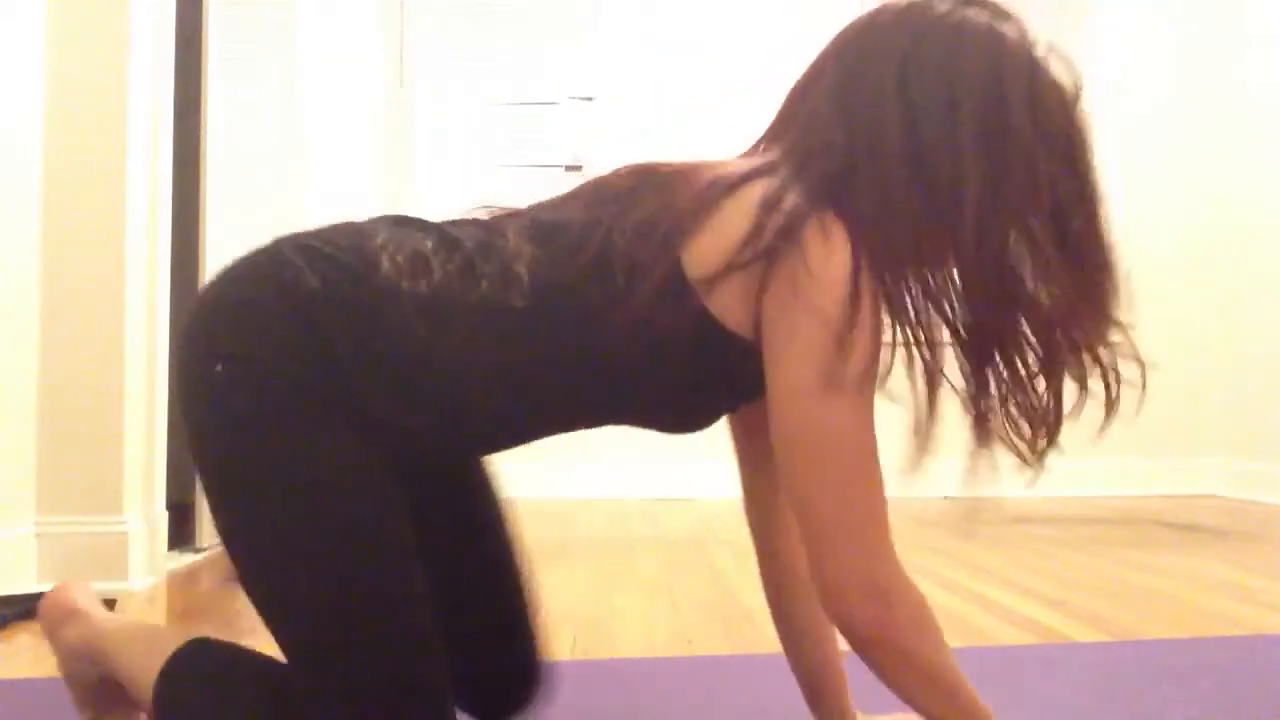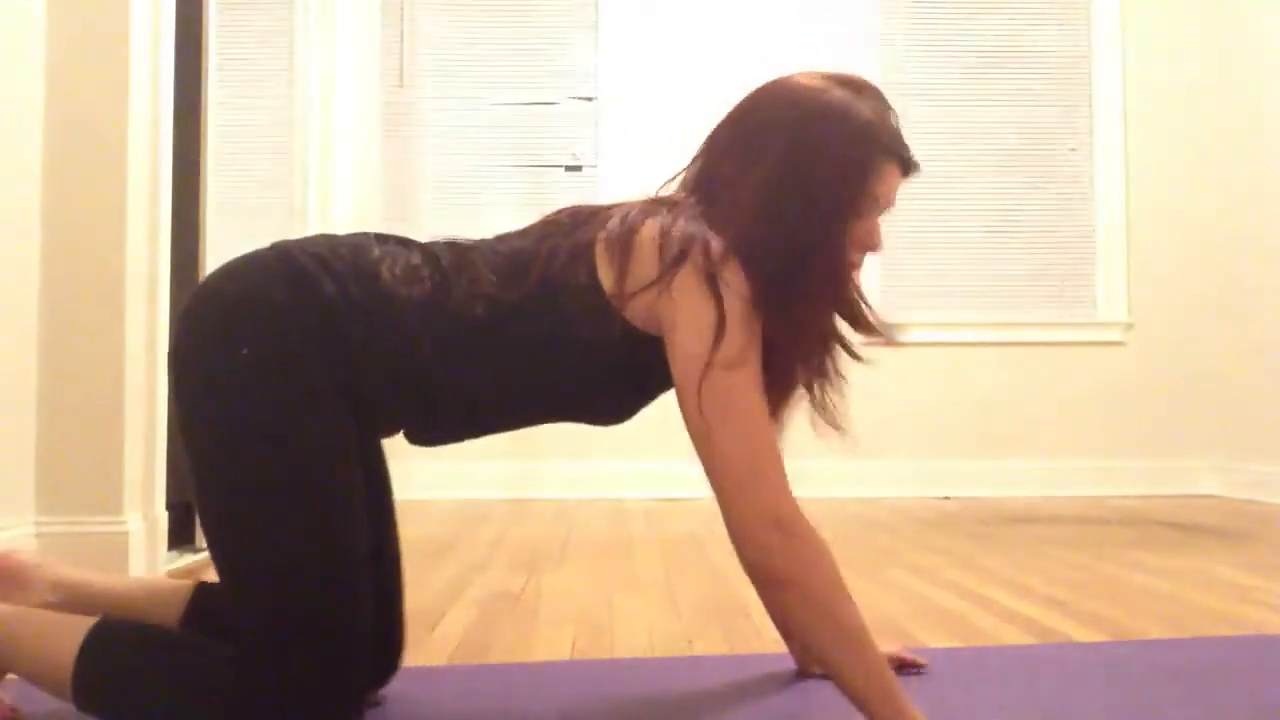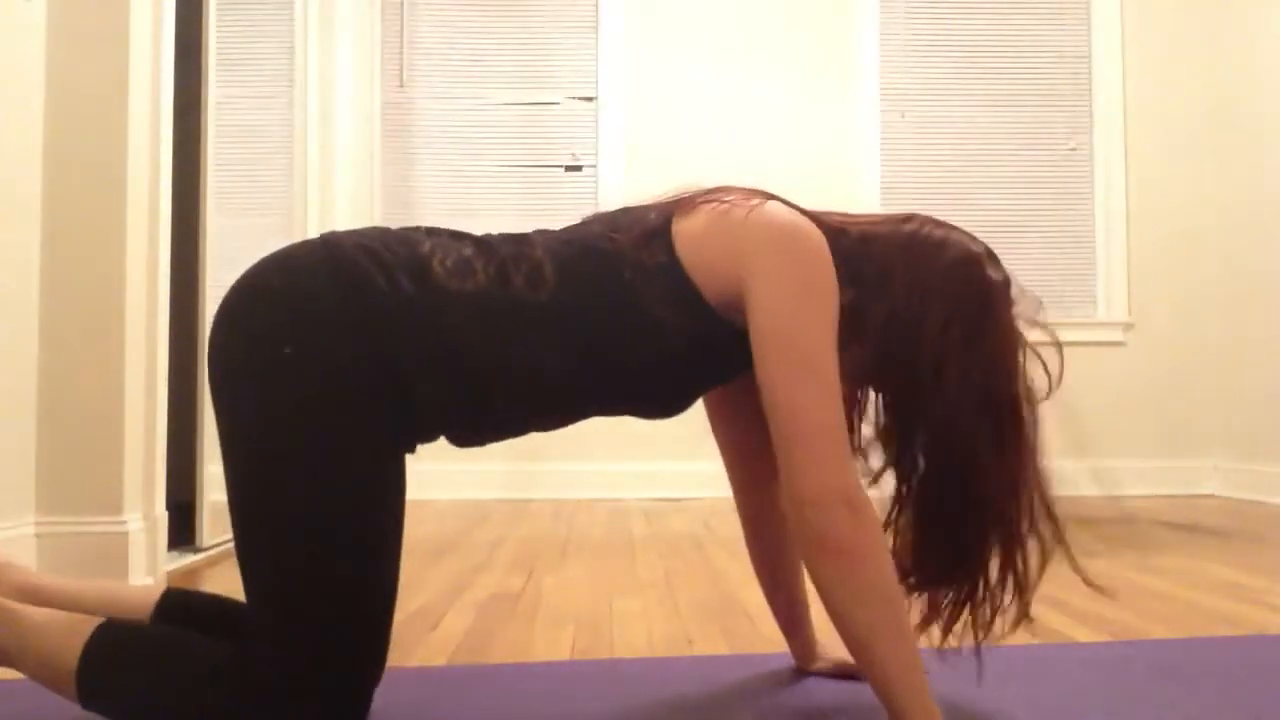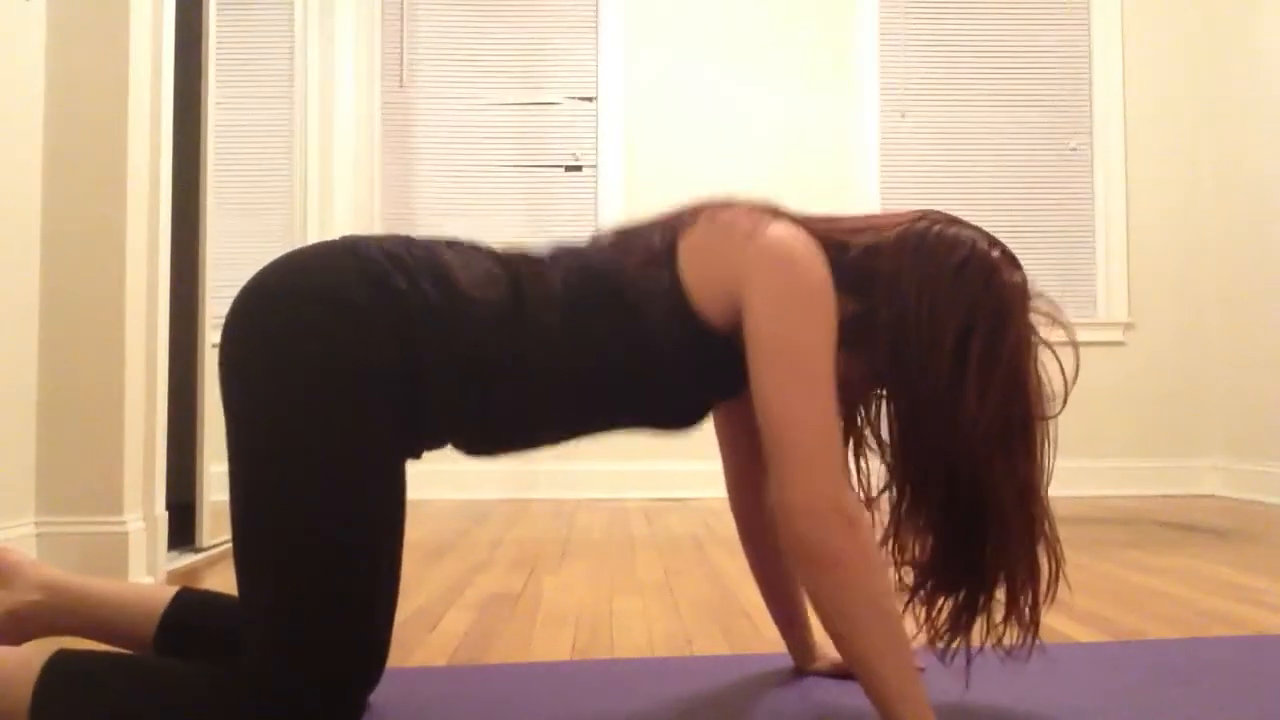
dt=1s
person 1, frame 1
left shoulder: (777, 223)
right shoulder: (817, 252)
left elbow: (787, 520)
right elbow: (856, 582)
left hip: (391, 376)
right hip: (279, 360)
left ankle: (301, 554)
person 1, frame 2
left shoulder: (690, 256)
right shoulder: (703, 269)
left elbow: (750, 506)
right elbow: (773, 530)
left hip: (312, 350)
right hip: (265, 345)
person 1, frame 3
left shoulder: (746, 298)
right shoulder: (788, 251)
left elbow: (763, 488)
right elbow: (825, 509)
left hip: (347, 346)
right hip: (309, 338)
person 1, frame 4
left shoulder: (757, 303)
right shoulder: (787, 268)
left elbow: (759, 490)
right elbow: (819, 519)
left hip: (346, 337)
right hip: (326, 336)
